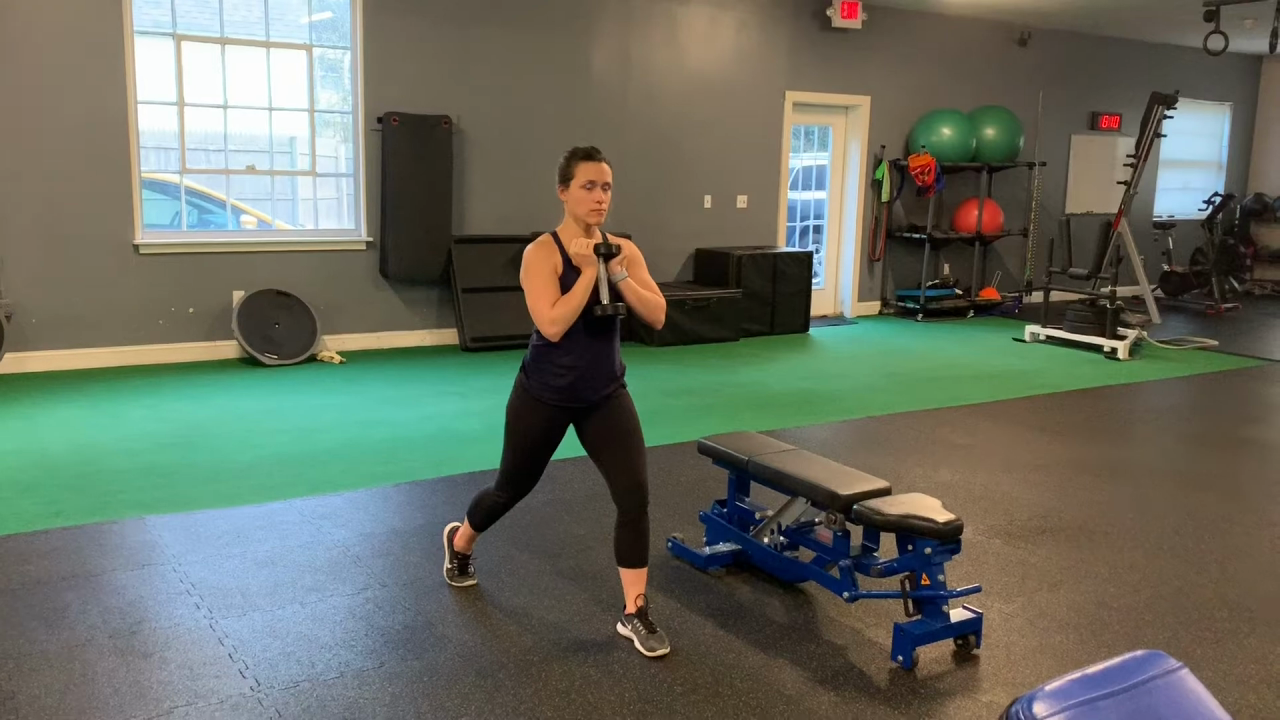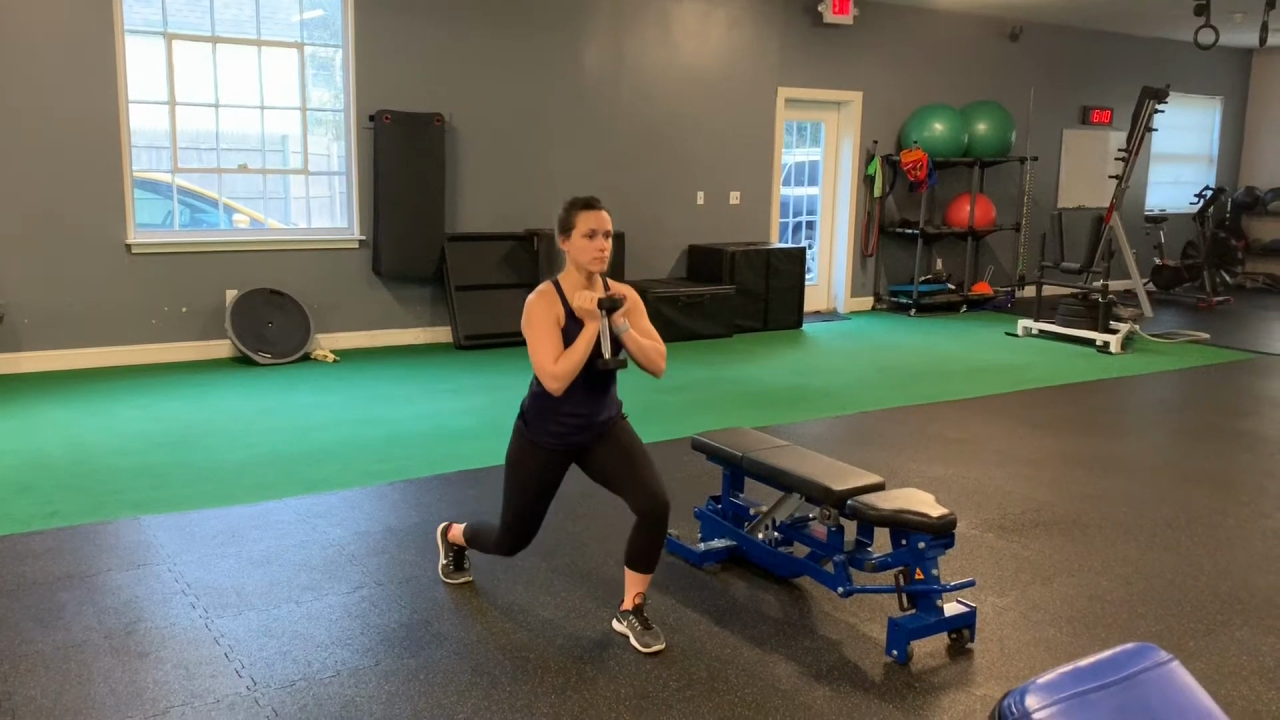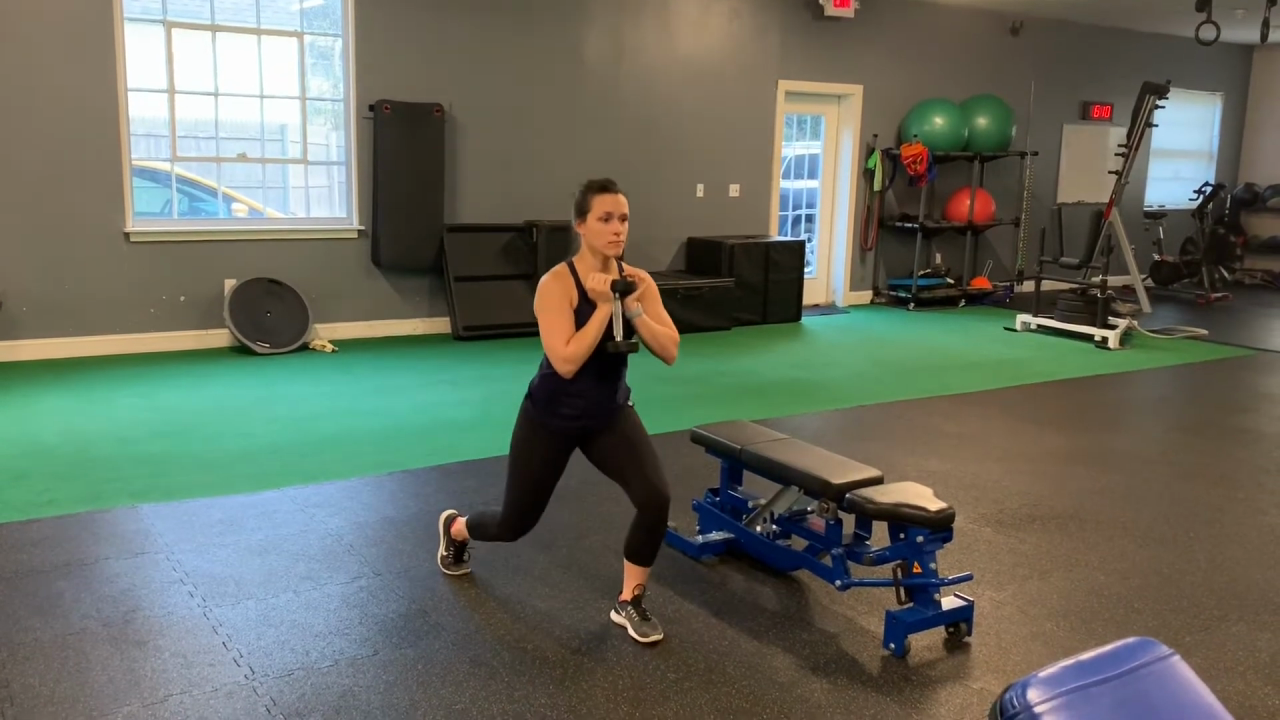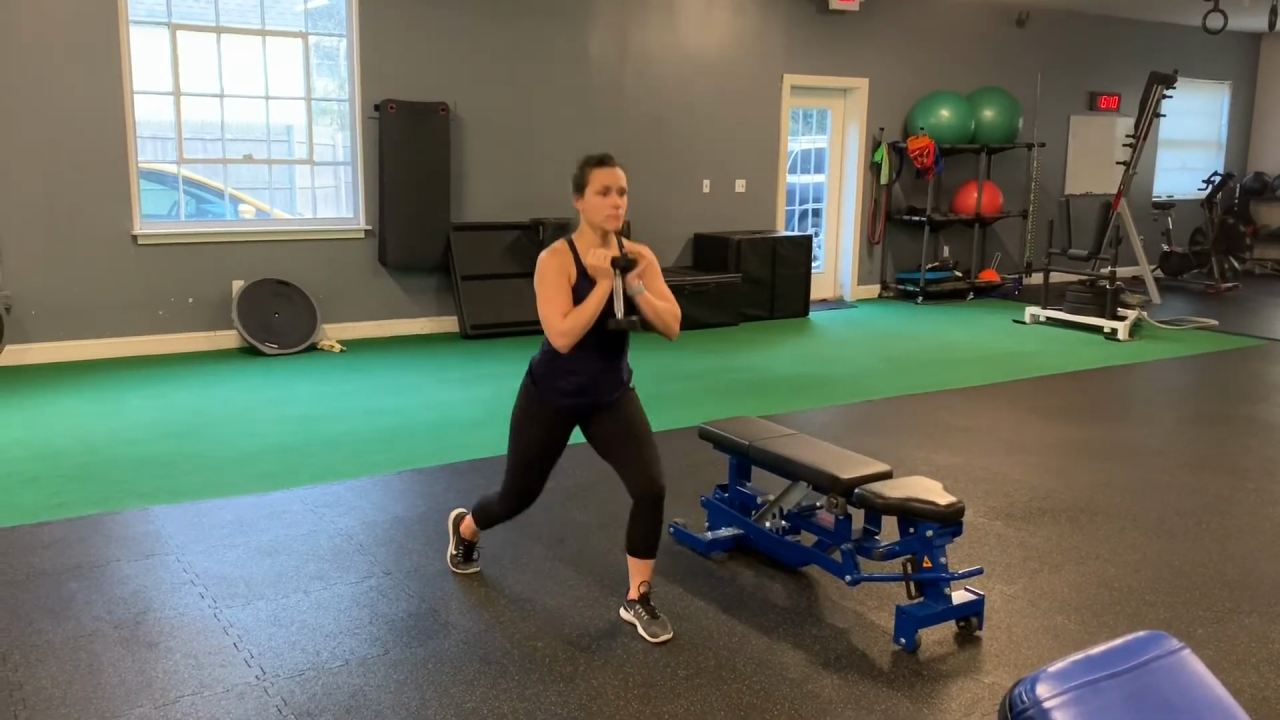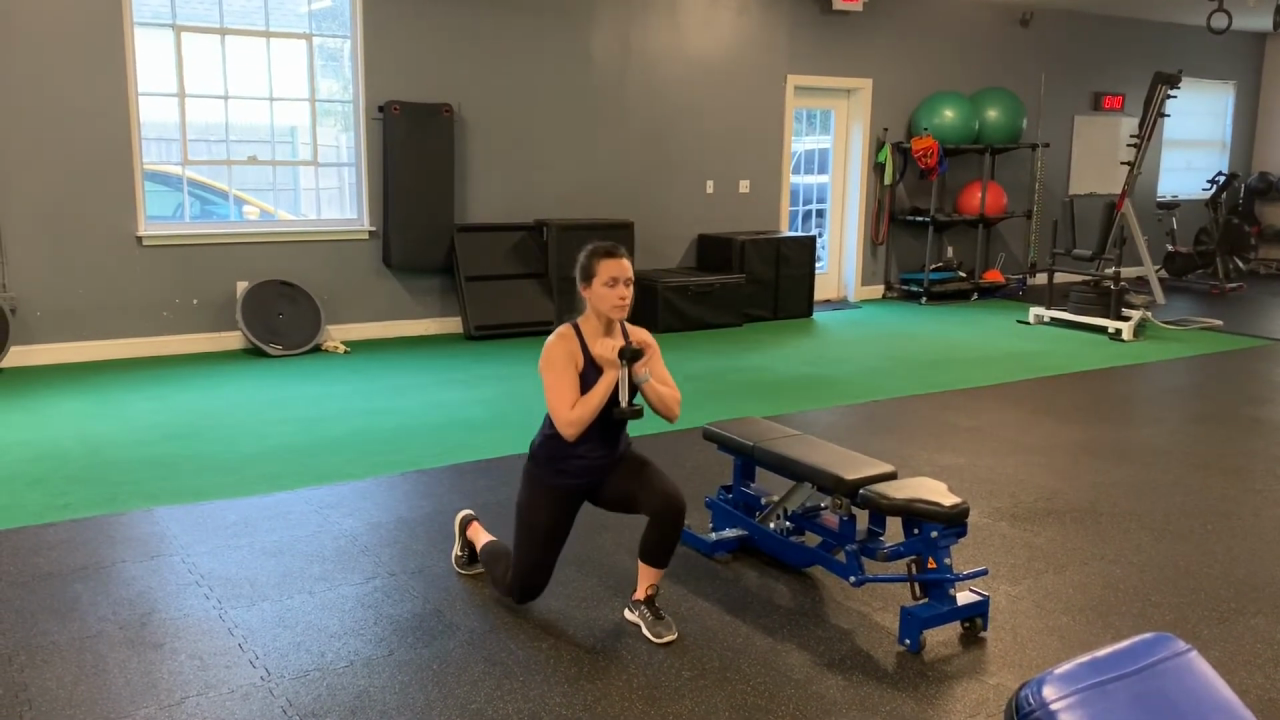
dt=1s
person 1, frame 1
left shoulder: (624, 250)
right shoulder: (542, 252)
left elbow: (657, 317)
right elbow: (552, 325)
left wrist: (617, 273)
right wrist: (588, 272)
left hip: (605, 393)
right hip: (544, 394)
left knee: (634, 494)
right knee: (512, 487)
left ankle: (635, 613)
right ankle: (460, 540)
person 1, frame 2
left shoulder: (625, 297)
right shoulder: (544, 301)
left elbow: (658, 364)
right elbow: (555, 380)
left wrist: (620, 324)
right wrist: (591, 324)
left hip: (603, 427)
right hip: (545, 433)
left knee: (655, 504)
right knee: (514, 537)
left ankle: (631, 611)
right ankle: (453, 535)
person 1, frame 3
left shoulder: (638, 281)
right shoulder: (557, 283)
left elbow: (670, 351)
right elbow: (566, 362)
left wrist: (632, 309)
right wrist: (604, 306)
left hip: (610, 413)
right hip: (551, 416)
left knee: (655, 498)
right knee: (514, 524)
left ankle: (629, 602)
right ankle: (456, 528)
person 1, frame 4
left shoulder: (639, 256)
right shoulder: (556, 258)
left elbow: (672, 326)
right elbow: (562, 336)
left wrist: (634, 285)
right wrist: (603, 283)
left hip: (612, 396)
right hip: (551, 397)
left knee: (650, 489)
right knee: (519, 495)
left ankle: (638, 599)
right ankle: (463, 528)
person 1, frame 5
left shoulder: (640, 340)
right shoulder: (562, 345)
left elbow: (673, 410)
right elbow: (569, 425)
left wrist: (641, 374)
right wrist: (611, 372)
left hip: (612, 462)
right hip: (556, 472)
left knee: (670, 505)
right knee: (523, 588)
left ankle: (643, 602)
right ankle: (472, 530)
